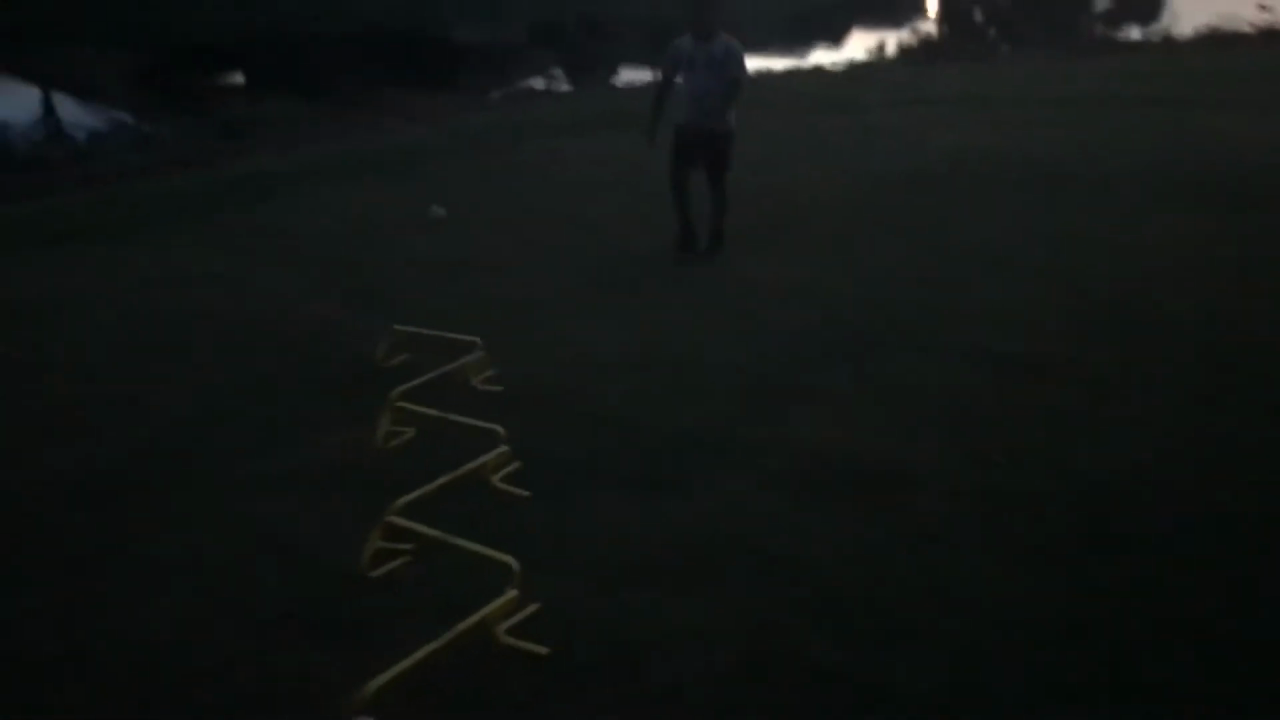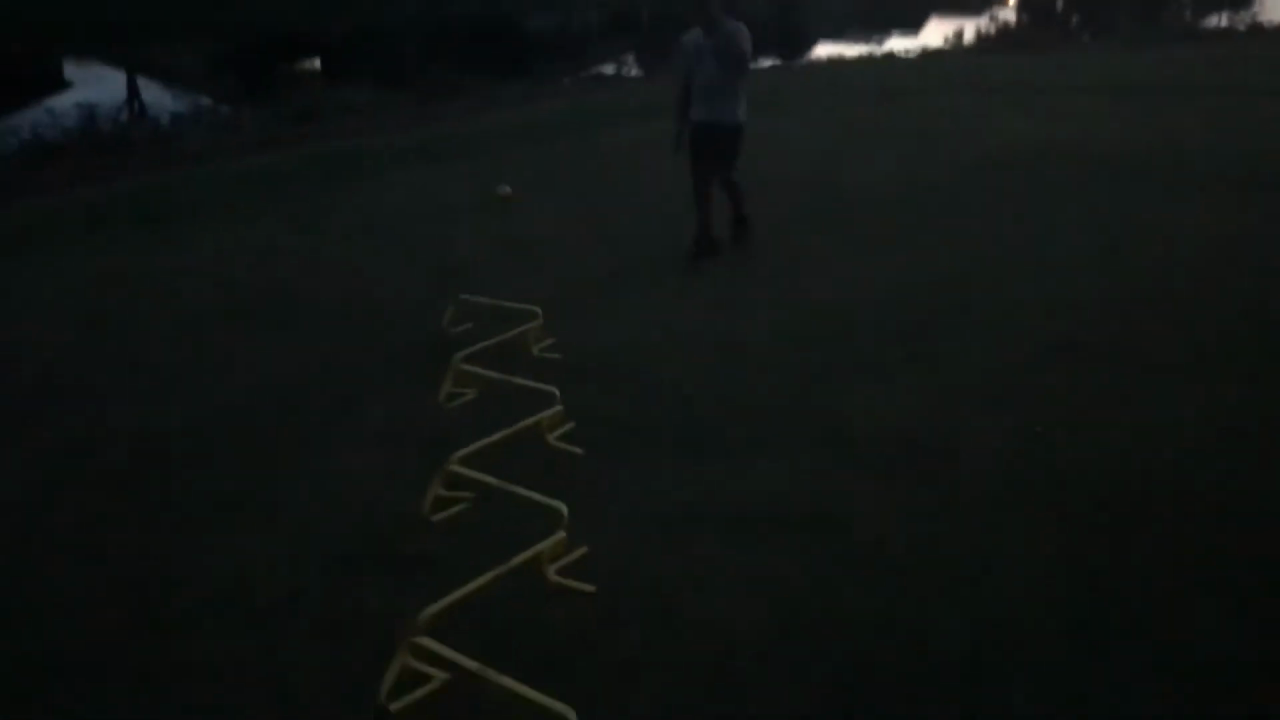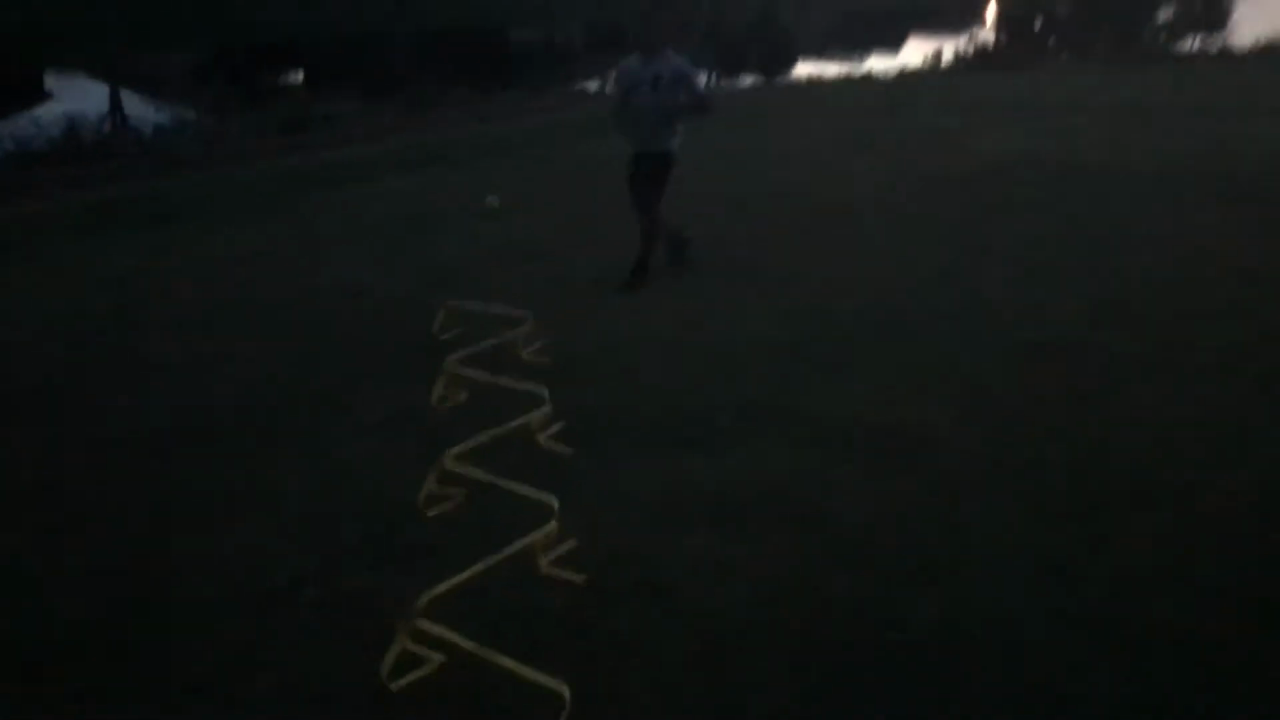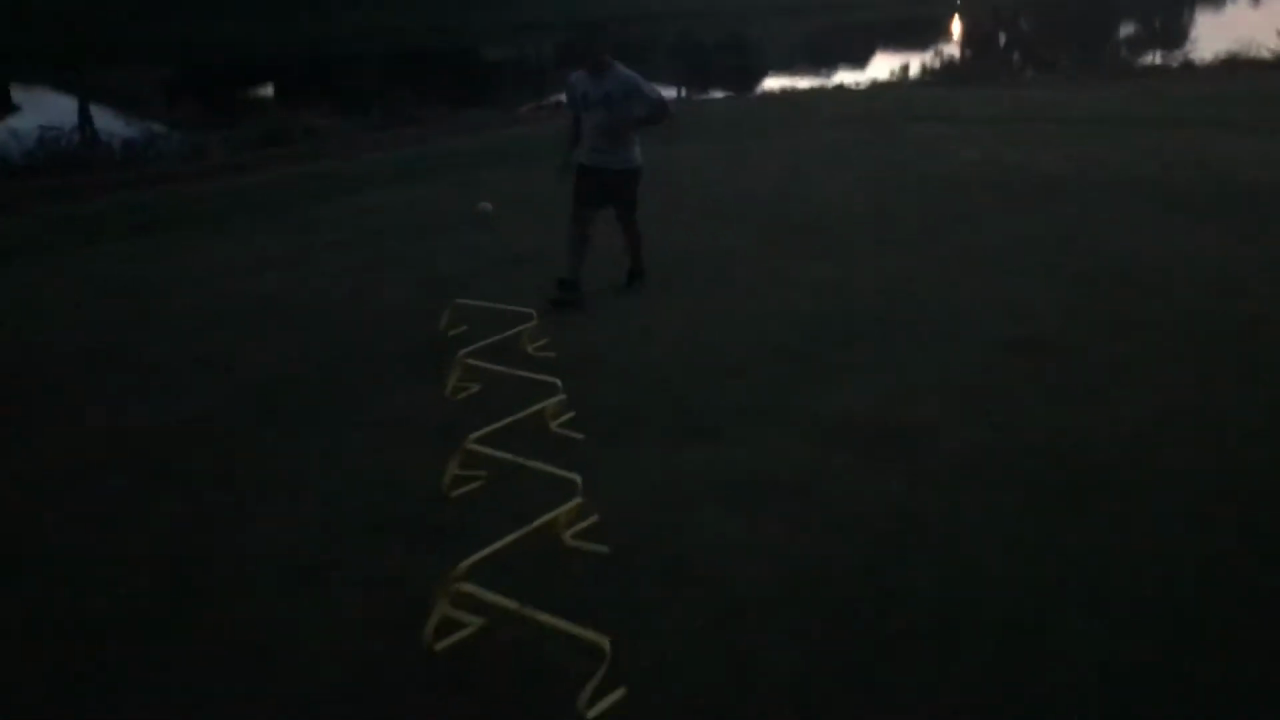
dt=0.4s
person 1, frame 1
left shoulder: (730, 48)
right shoulder: (680, 47)
left elbow: (734, 91)
right elbow: (666, 84)
left wrist: (712, 119)
right wrist: (654, 120)
left hip: (719, 125)
right hip: (687, 122)
left knee: (717, 181)
right knee: (677, 177)
left ankle: (717, 233)
right ankle: (686, 230)
person 1, frame 2
left shoulder: (736, 32)
right shoulder: (689, 40)
left elbow: (741, 66)
right elbow: (686, 86)
left wrist: (720, 26)
right wrist: (681, 126)
left hip: (729, 117)
right hip: (700, 118)
left knee: (724, 176)
right knee: (700, 177)
left ankle: (740, 218)
right ankle: (705, 237)
person 1, frame 3
left shoulder: (677, 67)
right shoulder: (627, 67)
left elbow: (702, 104)
right elbow: (618, 108)
left wrist: (673, 110)
right wrist: (631, 132)
left hip: (662, 146)
right hip: (638, 146)
left knee: (648, 204)
right knee: (642, 204)
left ankle: (643, 264)
right ankle: (676, 241)
person 1, frame 4
left shoulder: (627, 79)
right shoulder: (575, 82)
left elbow: (662, 110)
left wrist: (627, 124)
right wrist: (570, 153)
left hip: (624, 163)
right hip: (589, 162)
left knee: (627, 220)
right knee: (579, 219)
left ankle: (637, 268)
right ankle: (571, 285)
